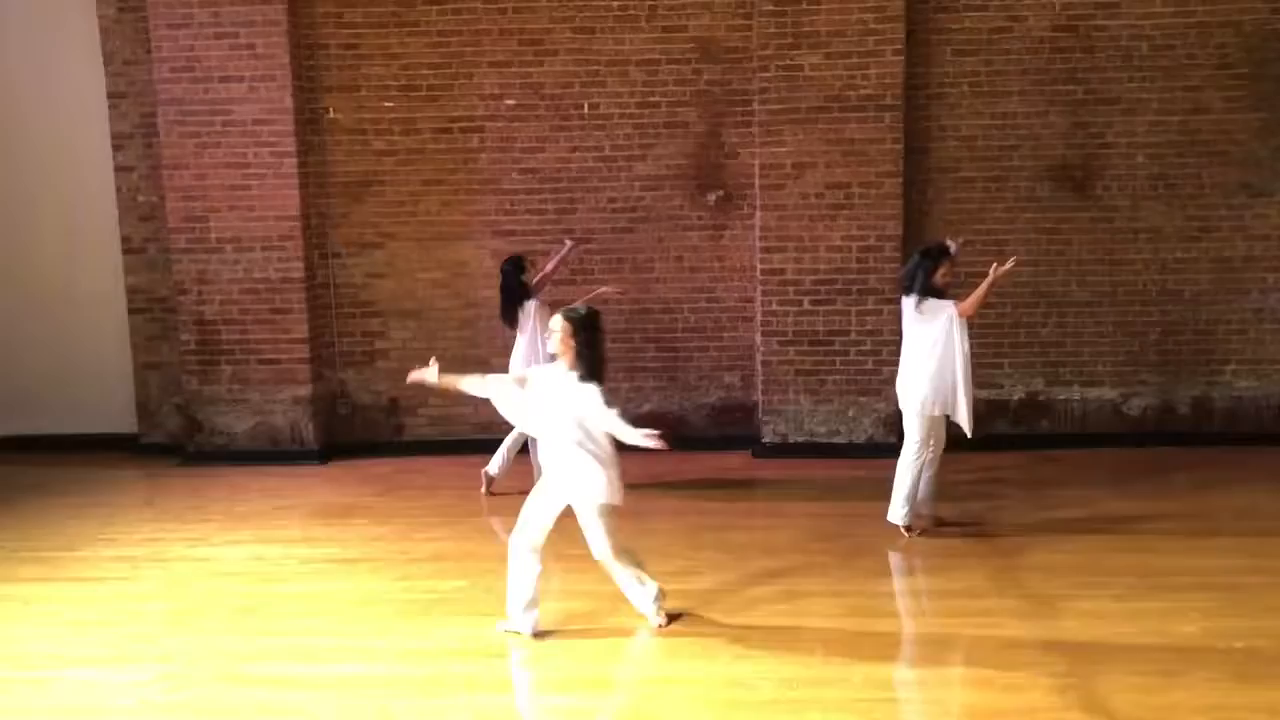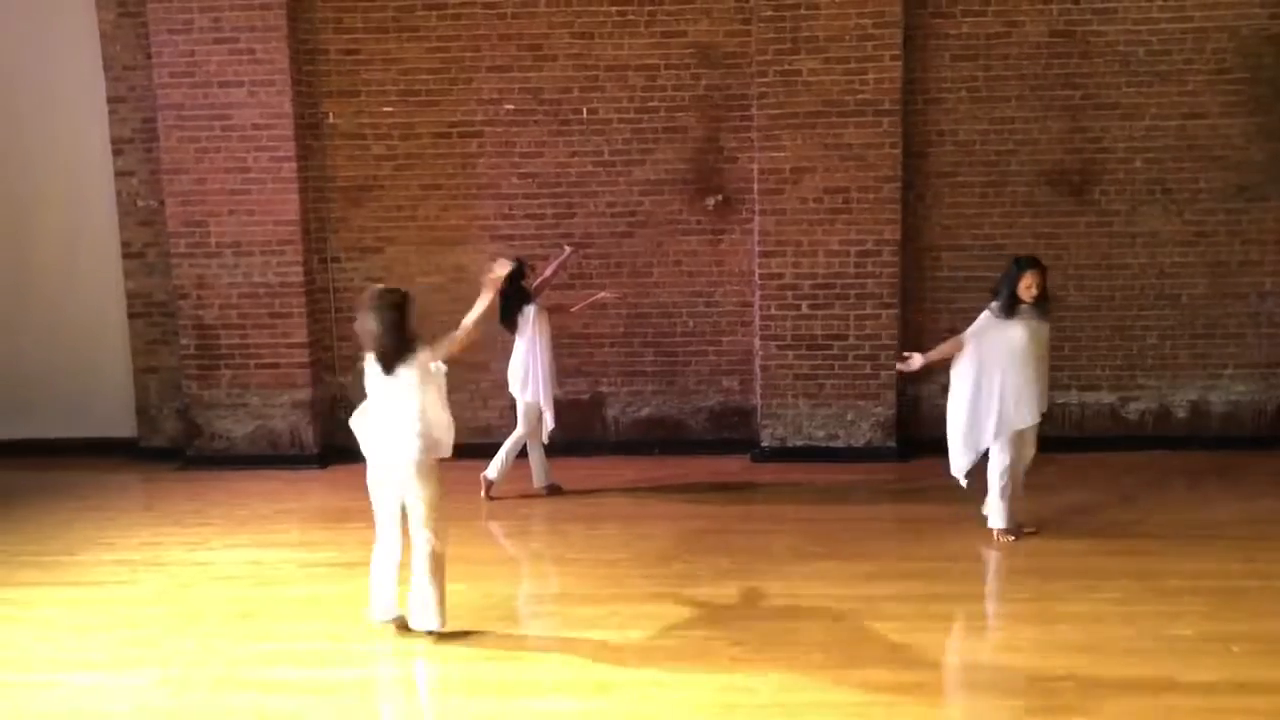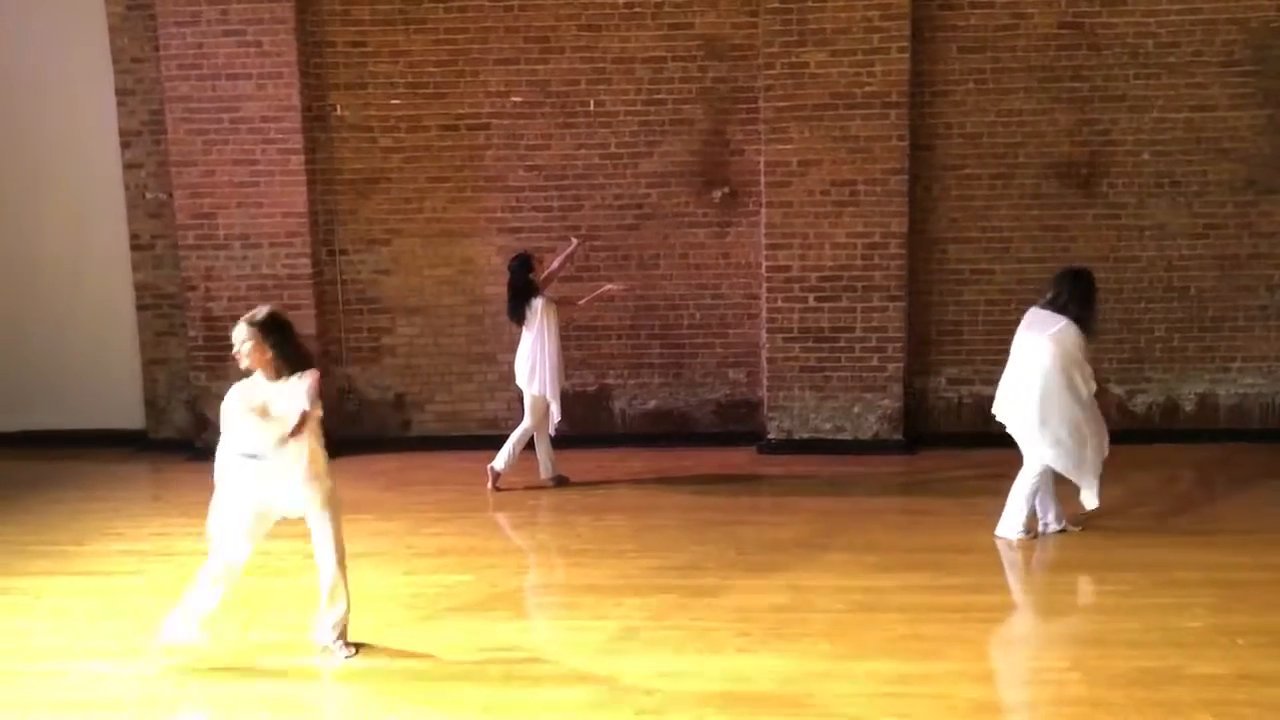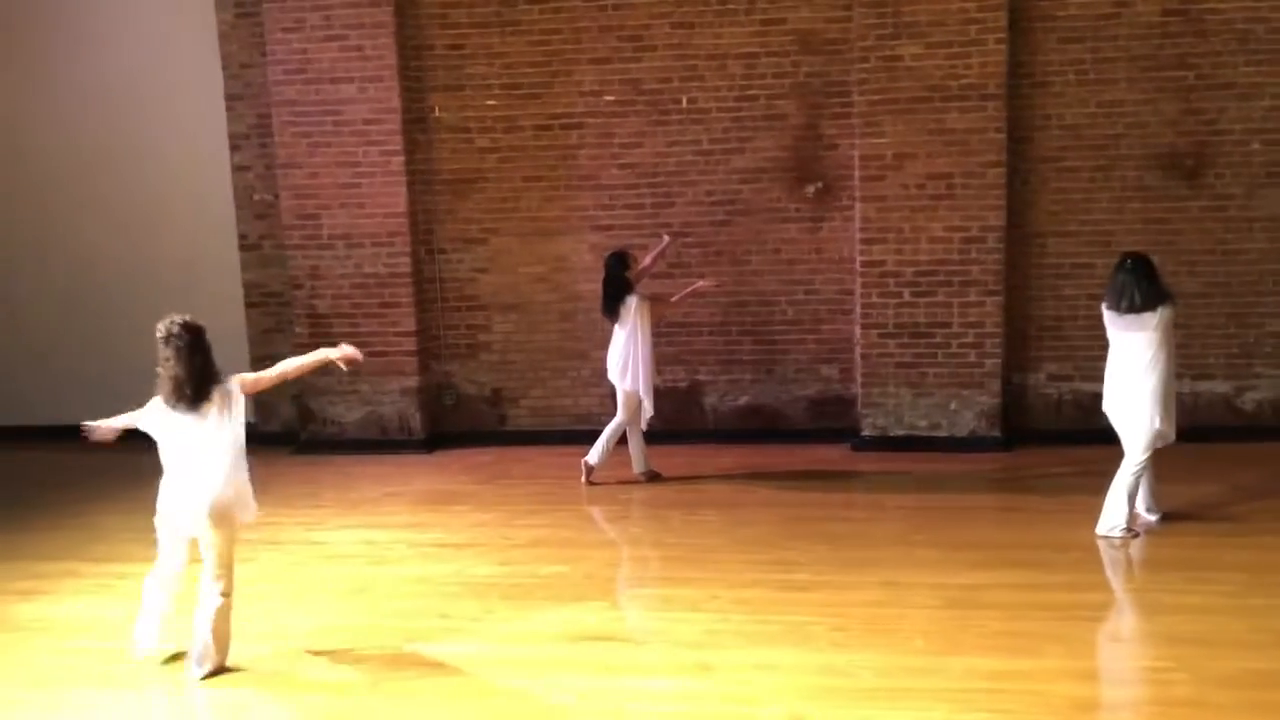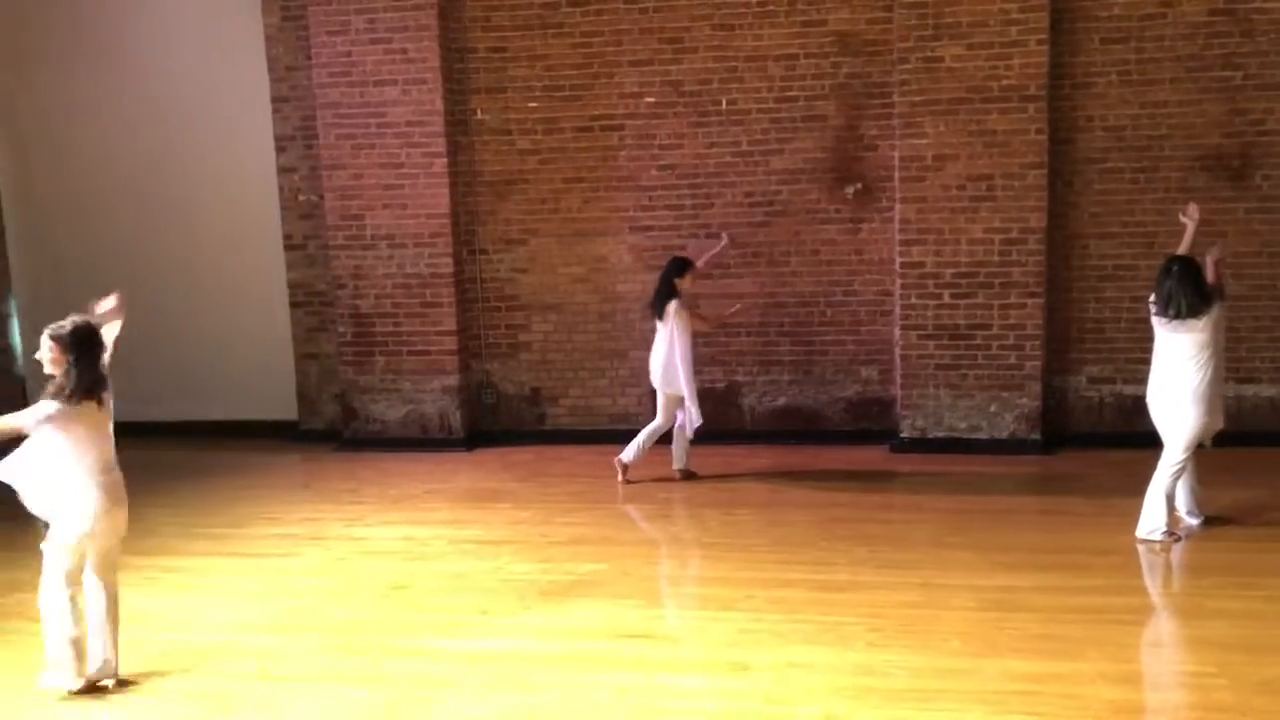
dt=1s
person 1, frame 1
left shoulder: (587, 386)
right shoulder: (543, 374)
left elbow: (606, 420)
right elbow: (493, 385)
left wrist: (637, 435)
right wrist: (440, 378)
left hip: (588, 477)
right hip: (555, 477)
left knee: (605, 550)
right knee: (523, 542)
left ankle: (651, 604)
right ankle: (521, 618)
person 1, frame 2
left shoulder: (374, 363)
right shoulder: (416, 361)
right elbow: (460, 338)
right wrist: (488, 293)
left hip: (382, 460)
right hip: (414, 462)
left knee: (387, 536)
right knee: (426, 538)
left ankle: (384, 608)
right ankle: (429, 618)
person 1, frame 3
left shoulder: (303, 382)
right shoulder: (241, 390)
left elbow: (301, 420)
right elbow: (247, 407)
left wrist: (275, 444)
left hip: (309, 484)
right hip: (261, 489)
left knee: (331, 563)
right knee: (226, 555)
left ankle: (333, 634)
right ankle: (188, 620)
person 1, frame 4
left shoulder: (161, 404)
right shoulder: (225, 391)
left elbow: (133, 417)
right elbow: (277, 373)
left wrist: (109, 424)
right wrist: (330, 354)
left hip: (174, 503)
right hip: (211, 505)
left knee: (168, 567)
right knee: (218, 581)
left ankle: (148, 637)
right ankle: (206, 660)
person 1, frame 5
left shoulder: (60, 407)
right shoulder: (96, 390)
right elbow: (107, 348)
right wrist: (110, 318)
left hip: (82, 507)
right hip: (108, 502)
left knee: (57, 589)
right knee: (102, 582)
left ankle: (74, 671)
right ankle: (104, 666)
person 2, frame 1
left shoulder: (916, 300)
right shoulder: (922, 304)
right elbow: (966, 309)
left wrist: (948, 256)
right wrist: (991, 279)
left hip: (931, 387)
right hip: (920, 387)
left knee: (934, 446)
right knee: (917, 448)
left ankle: (921, 507)
right ankle: (901, 515)
person 2, frame 2
left shoulder: (1038, 314)
right shoulder: (997, 314)
right elbow: (962, 341)
right wrist: (924, 358)
left hip: (1027, 400)
right hip: (1001, 398)
left knee: (1025, 455)
right knee: (1002, 459)
left ankle: (997, 509)
right ankle: (999, 522)
person 2, frame 3
left shoulder: (1033, 315)
right shoulder: (1070, 331)
right elbow: (1082, 374)
right wrist: (1098, 392)
left hip: (1013, 398)
right hip: (1032, 404)
left knee: (1040, 461)
right knee: (1037, 464)
left ankle: (1051, 521)
right ankle: (1011, 526)
person 2, frame 4
left shoulder: (1109, 311)
right shoulder: (1162, 314)
left elbow: (1124, 294)
left wrist: (1134, 271)
right wrist: (1147, 273)
left hip: (1117, 399)
right hip: (1146, 400)
left knee: (1140, 454)
right knee: (1136, 460)
left ankle: (1146, 509)
right ankle: (1112, 523)
person 2, frame 5
left shoulder: (1157, 310)
right shoulder: (1208, 315)
left elbow: (1175, 270)
right elbow: (1216, 290)
left wrist: (1191, 227)
right wrist: (1213, 265)
left hip: (1160, 397)
right hip: (1190, 401)
left knee: (1182, 454)
right knee: (1175, 460)
left ankle: (1189, 512)
right ankle: (1152, 526)
person 3, frame 1
left shoulder: (530, 299)
right shoulder: (527, 298)
right elbow: (549, 271)
left wrist: (597, 293)
right wrist: (569, 248)
left hip: (533, 368)
right hip: (529, 369)
left ankle: (542, 477)
right ankle: (491, 472)
person 3, frame 2
left shoulder: (532, 306)
right shoulder: (527, 303)
left elbow: (567, 311)
right elbow: (548, 276)
left wrist: (597, 298)
right wrist: (568, 254)
left hip: (533, 373)
right hip: (527, 374)
left knee: (534, 430)
right knee: (524, 430)
left ankle: (543, 481)
right ankle: (490, 475)
person 3, frame 3
left shoulder: (537, 300)
right shoulder: (536, 299)
right elbow: (554, 269)
left wrist: (603, 291)
right wrist: (574, 248)
left hip: (538, 366)
right hip: (535, 367)
left knee: (541, 422)
right knee: (531, 423)
left ankle: (550, 472)
right ankle: (497, 467)
person 3, frame 4
left shoulder: (624, 295)
right shoulder: (634, 301)
left elbow: (650, 270)
right elbow: (667, 298)
left wrist: (669, 250)
left hip: (627, 362)
right hip: (628, 364)
left knee: (634, 418)
right knee: (624, 418)
left ankle: (642, 467)
right ankle: (591, 461)
person 3, frame 5
left shoulder: (669, 297)
right shoulder: (677, 307)
left elbow: (697, 265)
right elbow: (706, 325)
left wrist: (721, 246)
right wrist: (733, 312)
left hip: (671, 366)
right hip: (671, 368)
left knee: (685, 415)
right knee: (663, 421)
left ankle: (681, 465)
right ankle: (625, 459)
